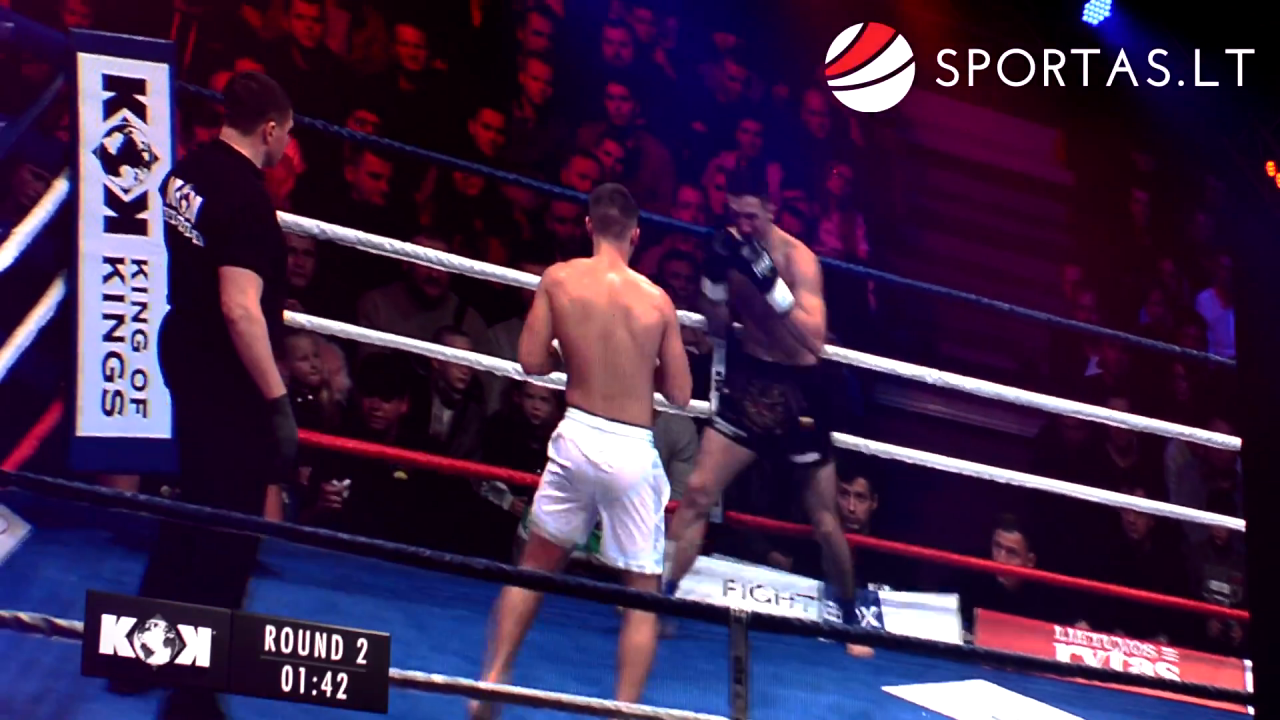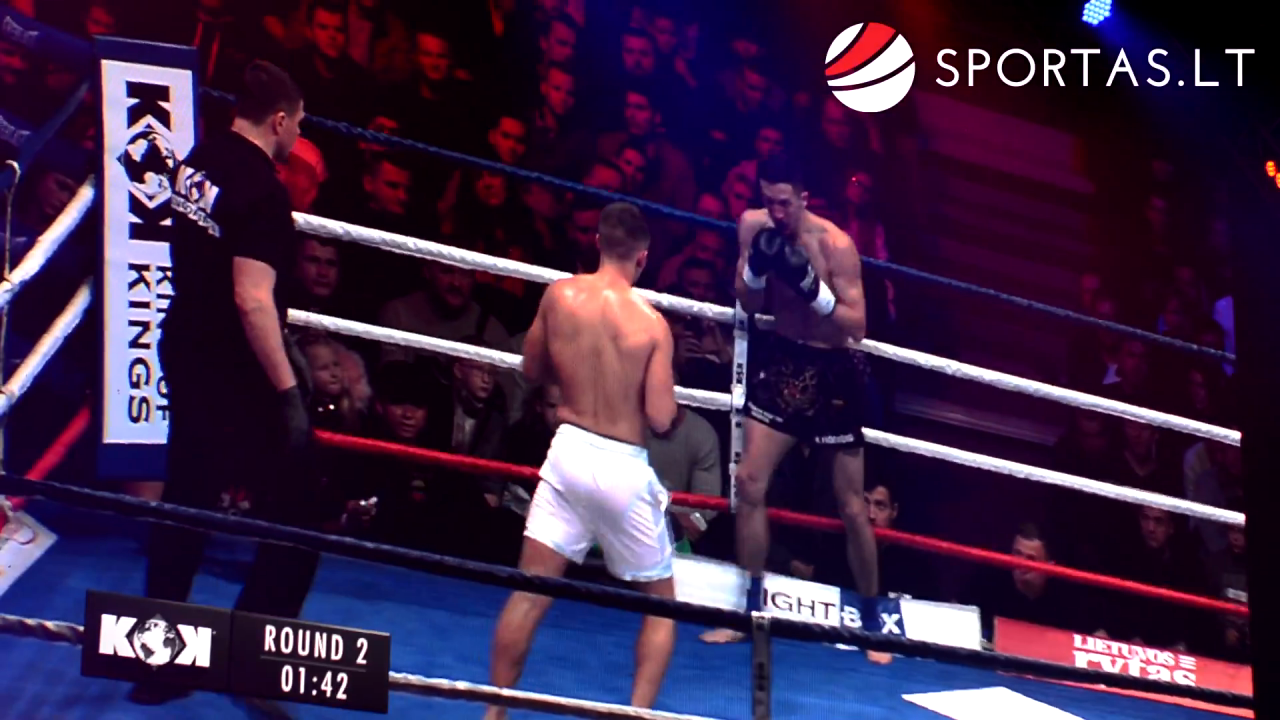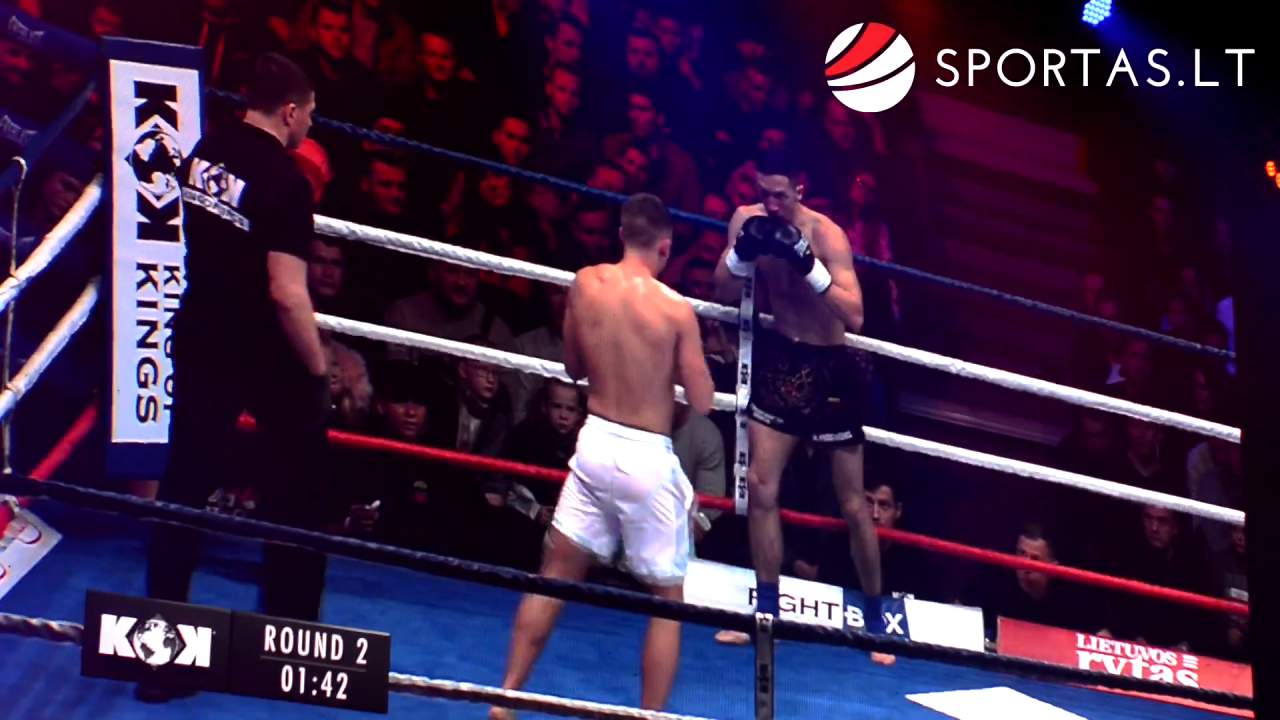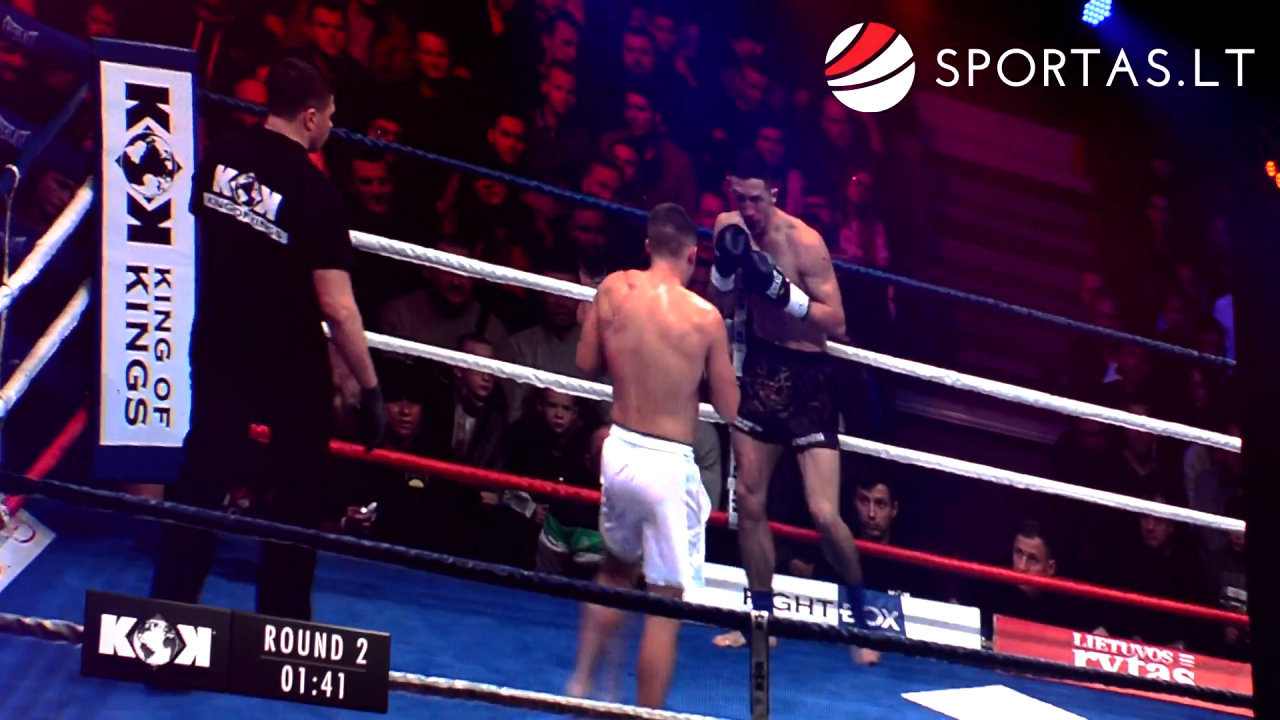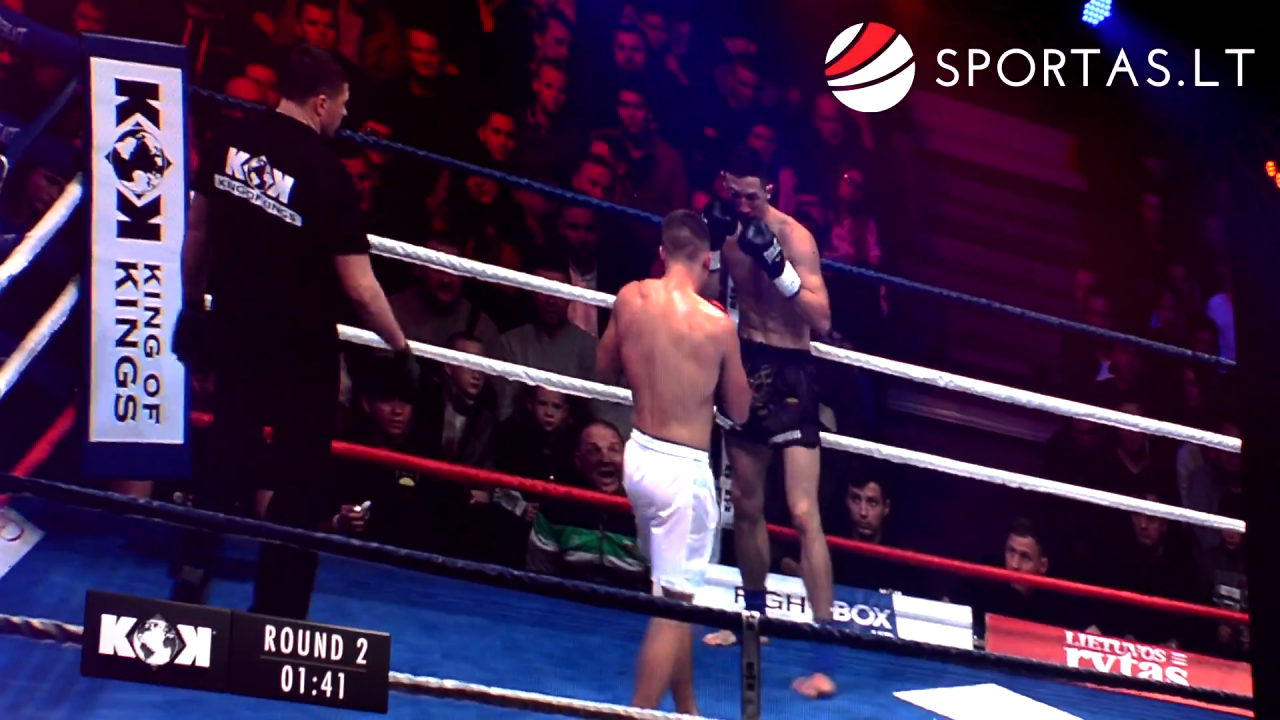
dt=0.2s
person 1, frame 1
left shoulder: (189, 170)
right shoulder: (246, 197)
right elbow: (242, 309)
right wrist: (278, 401)
left hip: (186, 357)
right hip: (227, 374)
left knee: (198, 505)
right knee: (230, 527)
person 1, frame 2
left shoulder: (198, 160)
right shoulder: (260, 188)
right elbow: (253, 300)
right wrist: (290, 392)
left hip: (186, 352)
right hip: (237, 366)
left knee: (186, 497)
right knee: (290, 507)
person 1, frame 3
left shoulder: (205, 153)
right shoulder: (283, 178)
right elbow: (287, 293)
right wrist: (318, 376)
left hip: (199, 340)
right hip: (267, 352)
left knee: (185, 485)
right knee: (299, 491)
person 1, frame 4
left shoulder: (216, 158)
right shoulder: (309, 190)
right elbow: (337, 307)
right wrist: (370, 390)
left hip: (217, 346)
right hip: (289, 361)
left knee: (197, 482)
right knee: (296, 492)
left ankle: (169, 610)
person 1, frame 5
left shoulder: (229, 141)
right shoulder: (325, 173)
left elbow: (196, 232)
right elbow: (360, 286)
left wrist: (190, 308)
right wrist: (401, 348)
left hip: (230, 330)
right hip: (301, 345)
left knee: (230, 453)
right knee: (301, 481)
left ankle: (193, 568)
right ankle: (275, 620)
person 2, frame 1
left shoulder: (558, 278)
right shoulder: (657, 301)
left elbow: (532, 360)
right elbow: (680, 395)
left hip: (576, 438)
right hip: (633, 453)
left knee: (536, 566)
right knee: (642, 599)
person 2, frame 2
left shoulder: (559, 294)
right shoulder: (652, 322)
left elbow: (533, 370)
right elbow: (662, 418)
left hip: (569, 455)
right hip: (623, 468)
left knee: (529, 593)
right knee: (661, 604)
person 2, frame 3
left shoulder: (585, 284)
right shoulder: (676, 309)
right elbow: (702, 403)
left hip: (596, 445)
right hip: (649, 459)
left knee: (555, 578)
right knee: (667, 603)
person 2, frame 4
left shoulder: (613, 288)
right shoulder: (704, 317)
left elbow: (586, 362)
right elbow: (728, 406)
left hip: (620, 452)
right hip: (669, 466)
left knee: (616, 573)
left ankle: (583, 680)
person 2, frame 5
left shoulder: (630, 298)
right shoulder: (717, 325)
left elbow: (605, 369)
right elbow: (739, 410)
left hip: (639, 457)
right hip: (684, 470)
left knee: (668, 593)
left ankle: (687, 712)
person 3, frame 1
left shoulder: (797, 258)
right shoulder: (725, 242)
left elbow: (815, 341)
right elbow: (717, 327)
left wrist: (769, 282)
right wrist: (715, 279)
left hip: (798, 392)
right hip: (747, 384)
left knee: (824, 524)
right knee: (697, 493)
left ankle: (850, 619)
person 3, frame 2
left shoulder: (835, 243)
right shoulder: (752, 227)
left elbow: (857, 326)
right elbow: (747, 304)
left wrist: (812, 287)
right wrist: (756, 266)
left hip: (831, 371)
right hip: (780, 360)
left knee: (852, 508)
right knee: (749, 484)
left ankle: (871, 624)
right ankle: (751, 608)
person 3, frame 3
left shoulder: (826, 233)
right shoulder: (747, 219)
left elbow: (854, 317)
right elbow: (725, 292)
left wrist: (807, 264)
right wrist: (744, 250)
left hip: (828, 367)
right hip: (778, 358)
left knee: (853, 507)
right knee: (760, 491)
right ankle: (766, 612)
person 3, frame 4
left shoulder: (804, 241)
right shoulder: (728, 226)
left elbow: (837, 323)
right elbow: (716, 308)
left wrist: (783, 293)
right wrist: (724, 267)
left hip: (807, 373)
right hip: (760, 364)
left knee: (823, 514)
right knee: (749, 502)
left ankle: (859, 606)
right ankle: (763, 617)
person 3, frame 5
left shoulder: (794, 237)
right shoulder: (725, 224)
left elbow: (821, 320)
left wrist: (775, 264)
right wrist: (714, 246)
left hip: (790, 372)
right hip: (745, 365)
left knee: (803, 513)
right knee: (746, 507)
left ankle: (824, 650)
right ankle: (755, 616)
